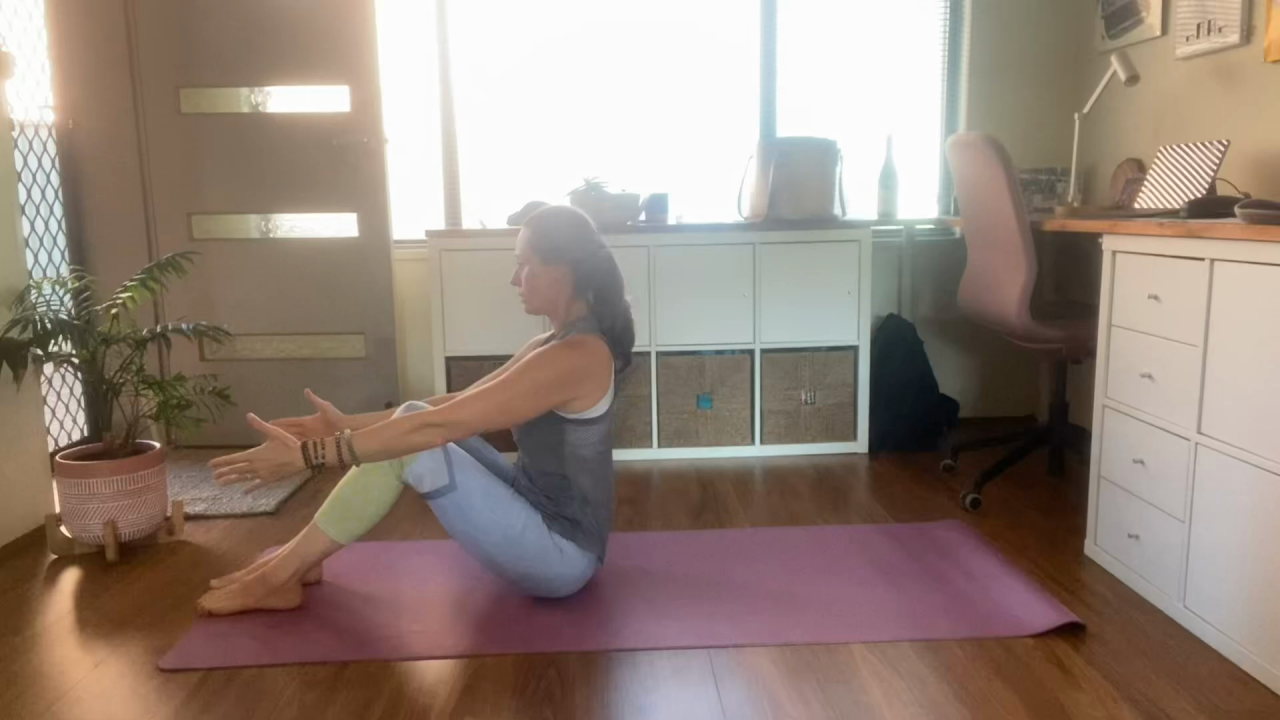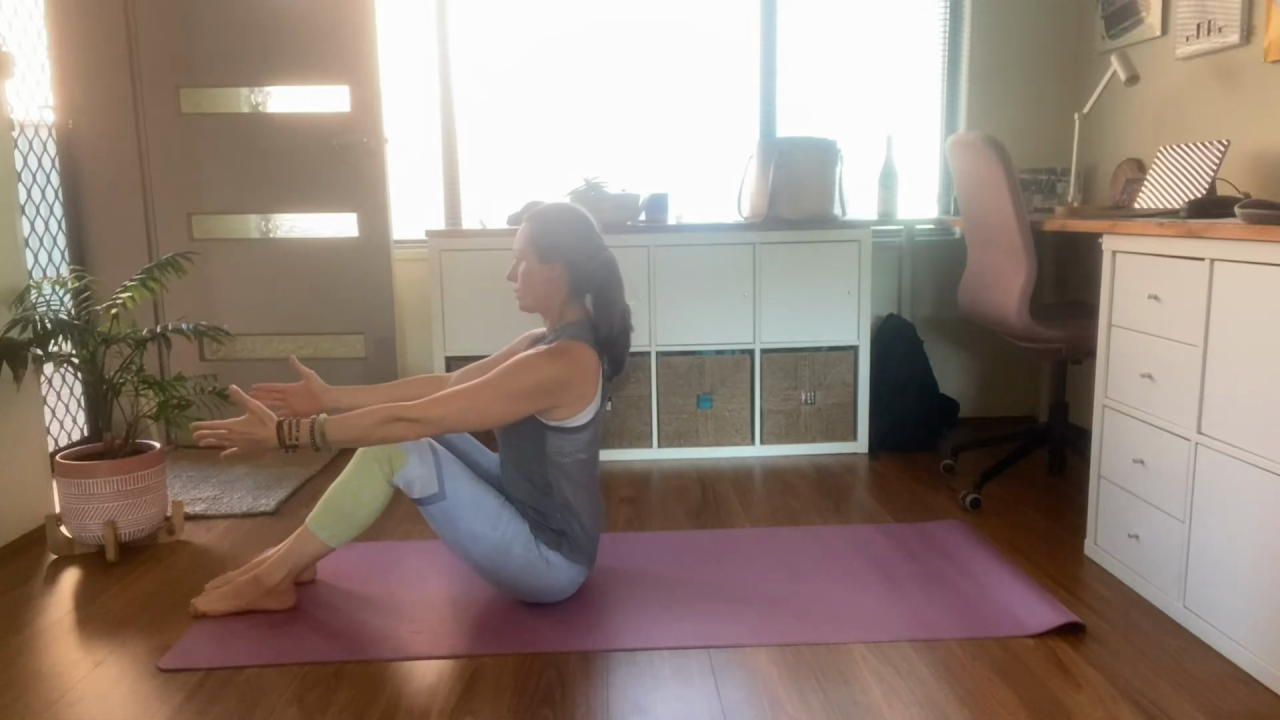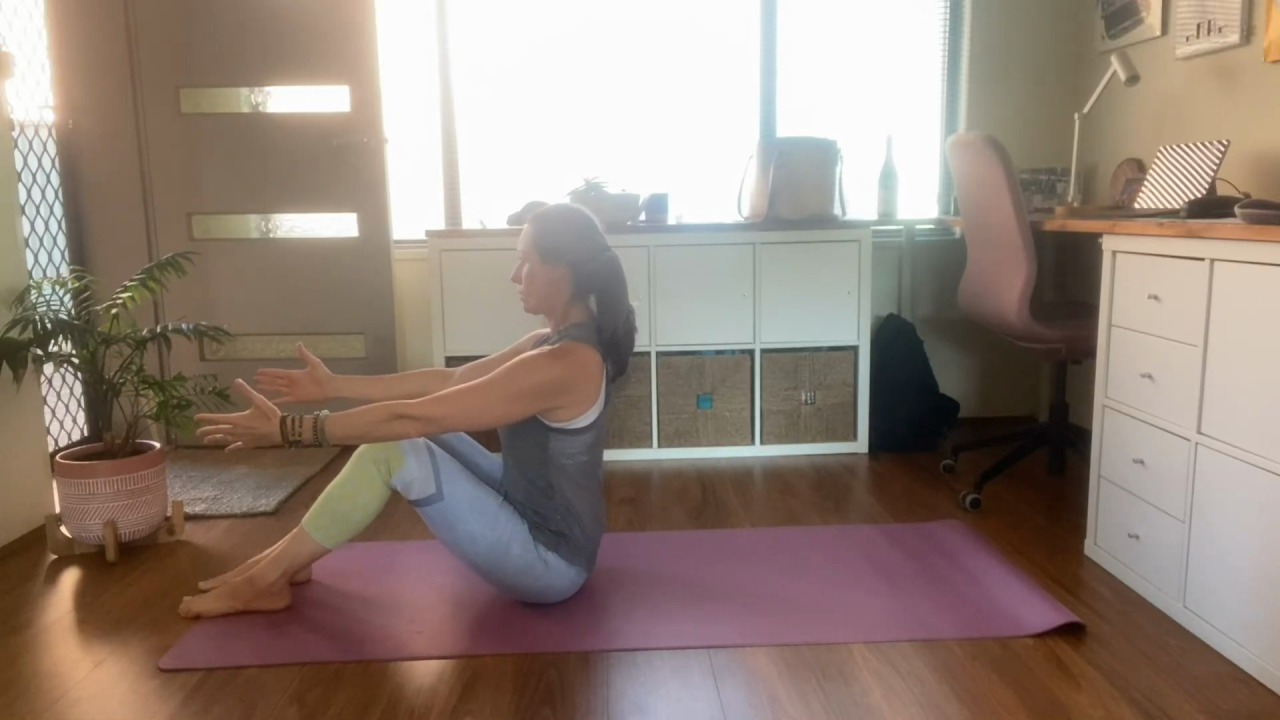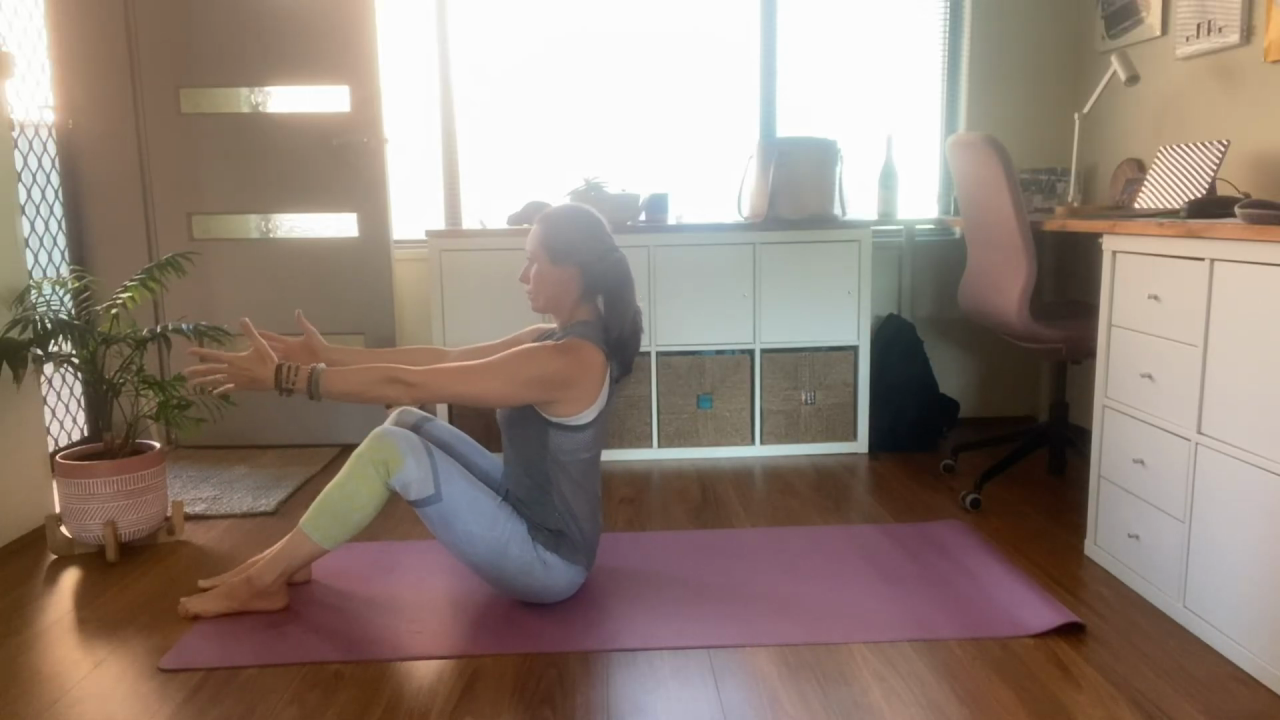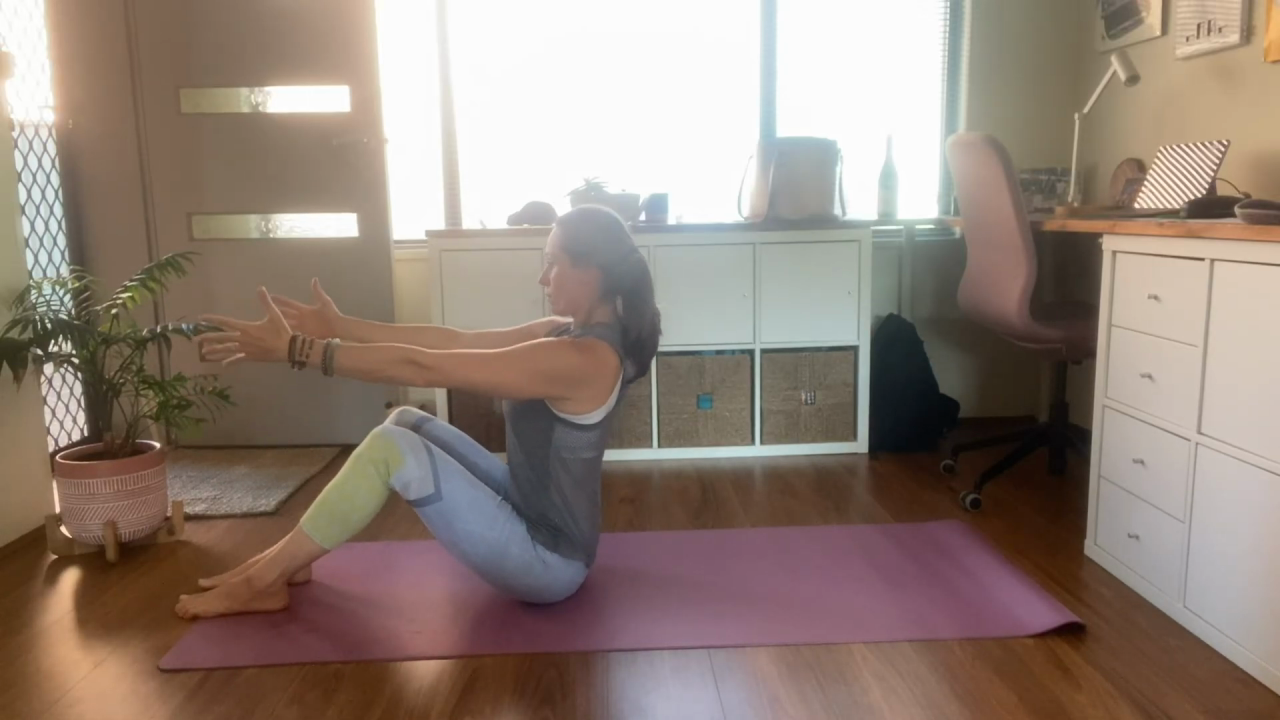
dt=0.7s
person 1, frame 1
left shoulder: (573, 358)
right shoulder: (560, 345)
left elbow: (437, 425)
right elbow: (459, 405)
left wrist: (306, 454)
right wrist: (345, 424)
left hip: (559, 556)
right hip: (546, 518)
left knee: (411, 447)
right knee: (412, 421)
left ankle: (278, 578)
right ankle: (295, 559)
person 1, frame 2
left shoulder: (559, 364)
right shoulder: (556, 343)
left elbow: (409, 417)
right elbow: (447, 386)
left wrist: (284, 434)
right wrist: (330, 397)
left hip: (549, 561)
right hip: (538, 521)
left knee: (397, 448)
right knee: (418, 430)
left ankle: (270, 580)
right ankle: (290, 558)
person 1, frame 3
left shoulder: (562, 365)
right shoulder: (559, 344)
left elbow: (412, 416)
right elbow: (450, 381)
left wrist: (287, 429)
right wrist: (334, 385)
left hip: (549, 560)
right hip: (535, 518)
left knee: (392, 449)
right knee: (407, 435)
left ankle: (265, 581)
right ankle: (284, 559)
person 1, frame 4
left shoulder: (564, 361)
right shoulder: (564, 340)
left elbow: (409, 384)
right elbow: (446, 360)
left wrist: (282, 377)
right wrist: (329, 357)
left hip: (547, 560)
right hip: (535, 522)
left knee: (390, 449)
right knee: (407, 424)
left ankle: (261, 583)
right ankle: (285, 560)
person 1, frame 5
left shoulder: (579, 359)
right shoulder: (575, 335)
left elbow: (423, 368)
right elbow: (455, 342)
left wrist: (296, 349)
right wrist: (340, 327)
left hip: (548, 560)
right hip: (534, 519)
left knee: (388, 449)
right knee: (406, 423)
left ankle: (261, 583)
right ankle: (282, 560)
